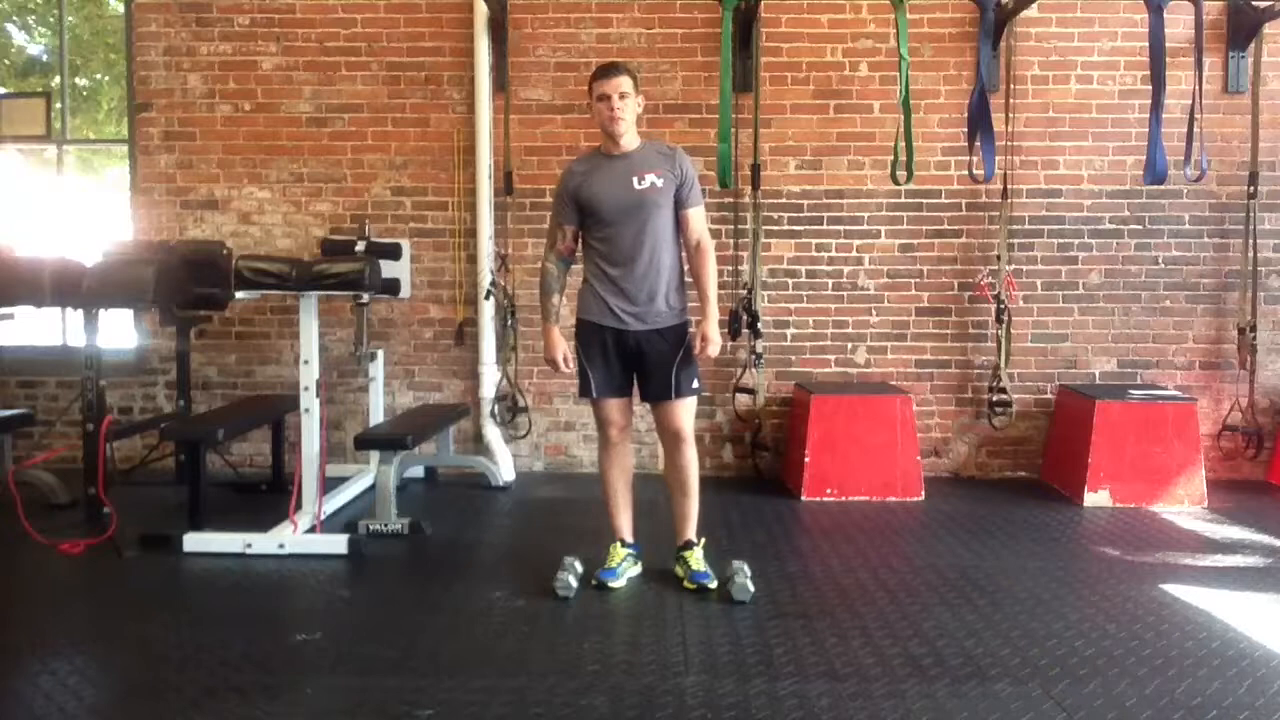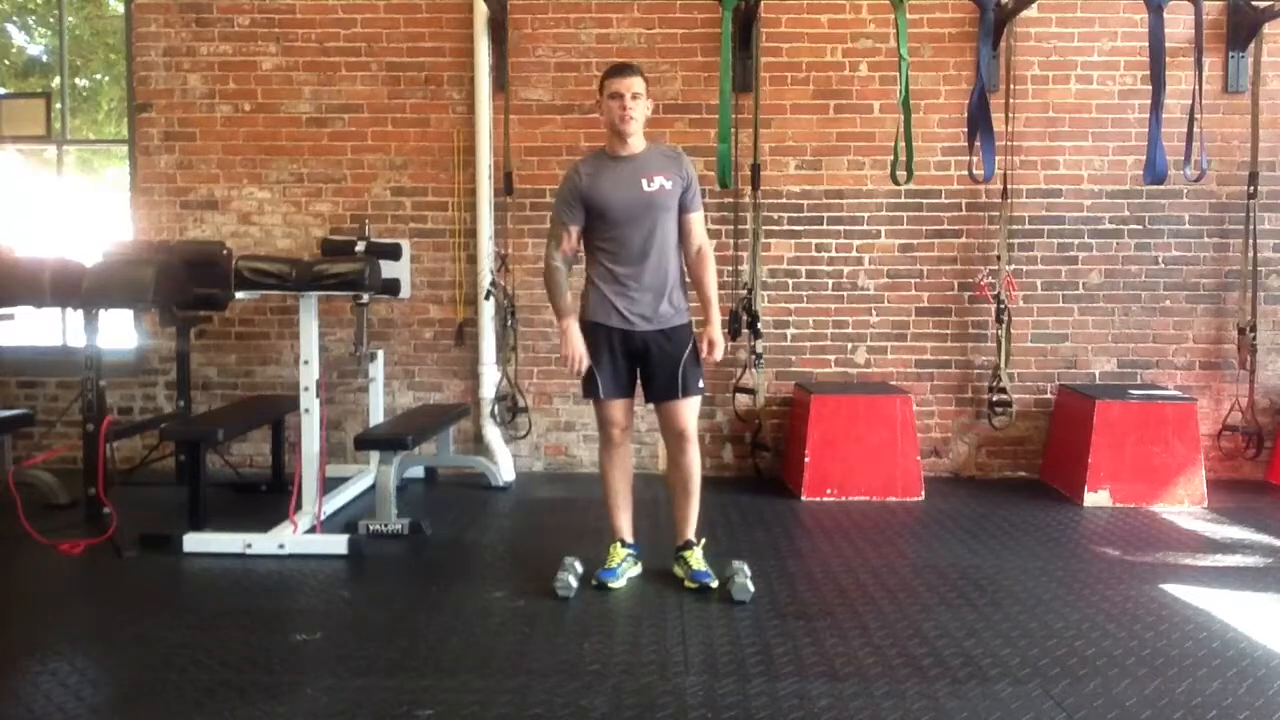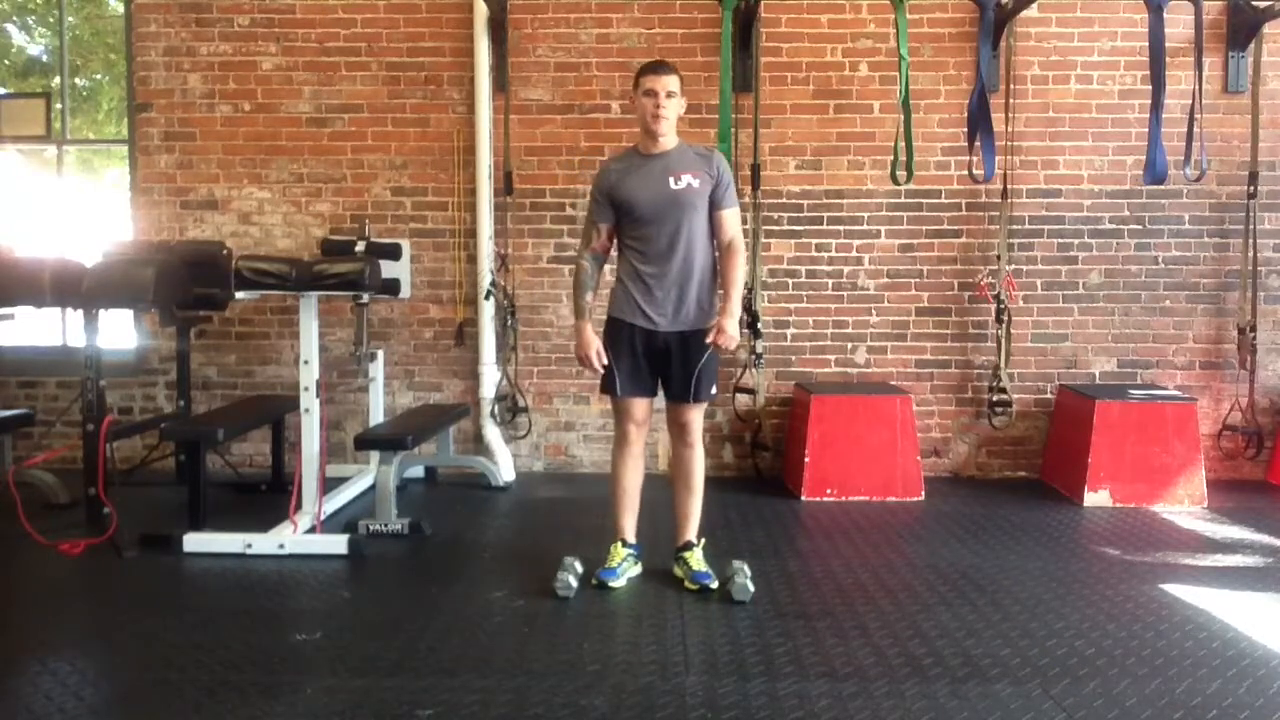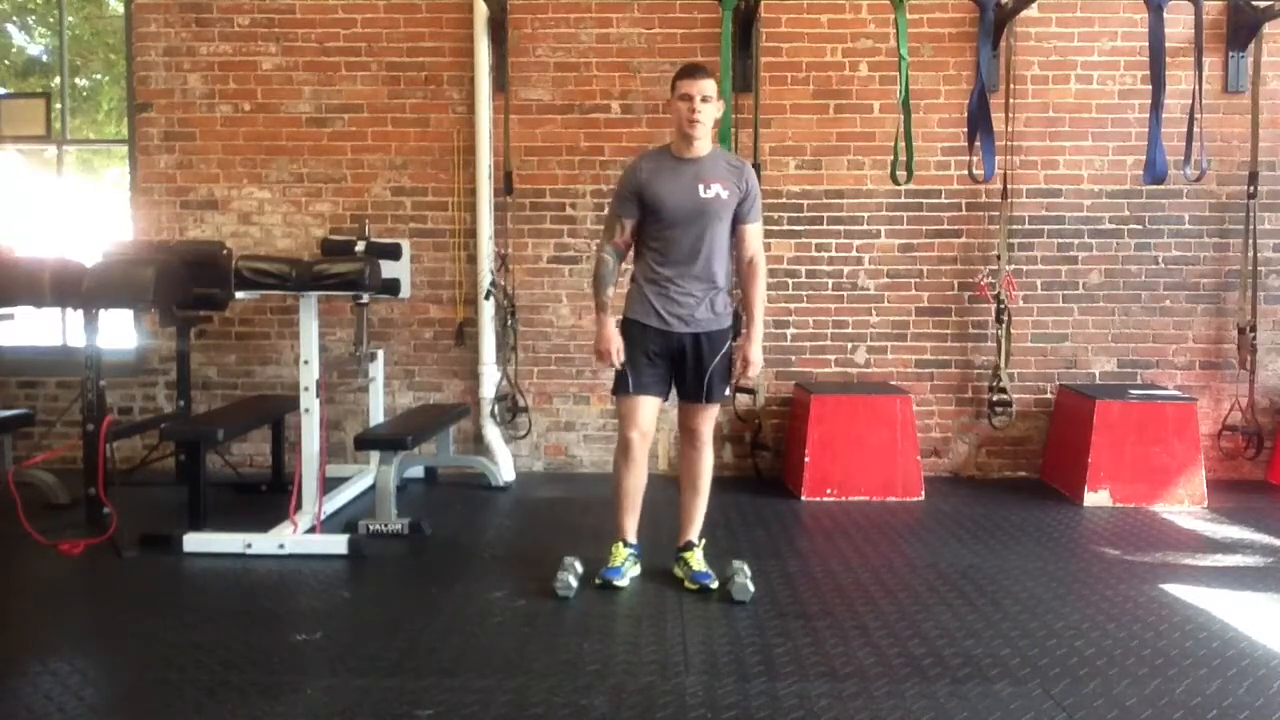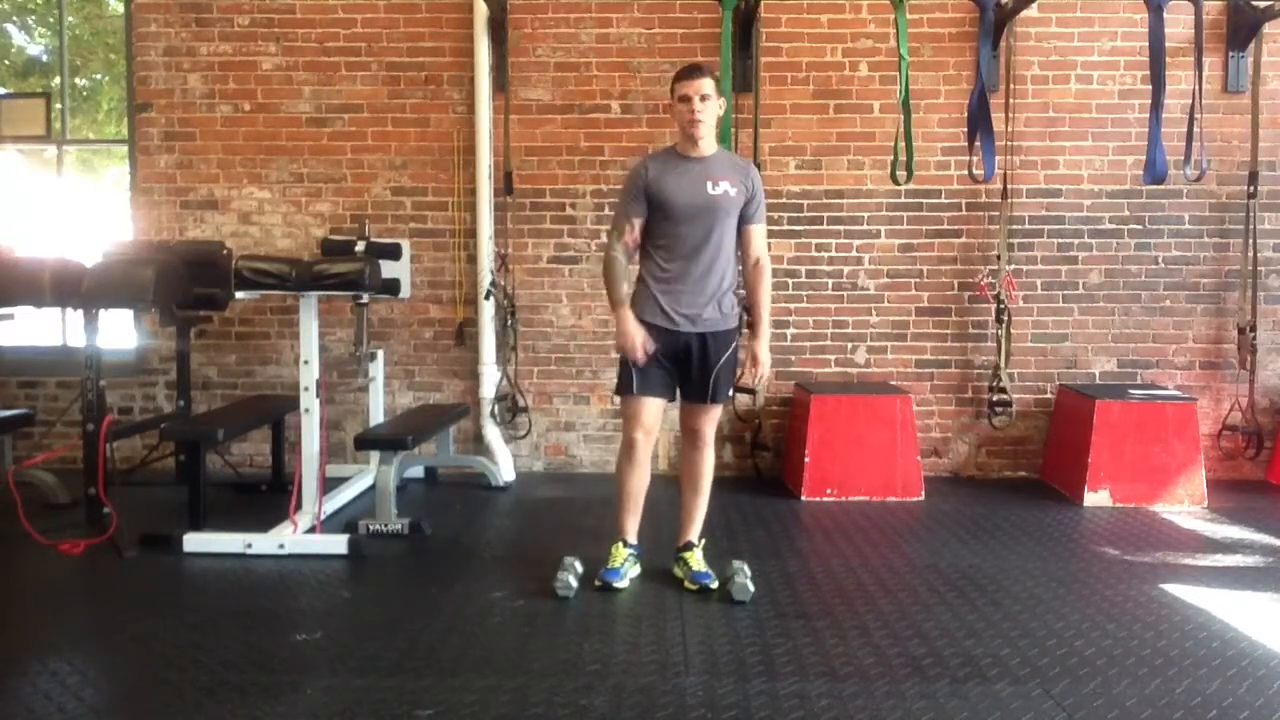
dt=0.7s
person 1, frame 1
left shoulder: (673, 162)
right shoulder: (577, 175)
left elbow: (699, 243)
right elbow: (557, 256)
left wrist: (709, 315)
right wrist: (551, 328)
left hip: (665, 323)
right hip: (600, 326)
left knee: (678, 432)
right knee: (613, 432)
left ankle: (688, 547)
right ankle: (623, 547)
person 1, frame 2
left shoulder: (677, 166)
right shoulder: (582, 176)
left elbow: (697, 248)
right elbow: (558, 256)
left wrist: (712, 319)
right wrist: (567, 326)
left hip: (670, 323)
right hip: (606, 327)
left knee: (683, 433)
right knee: (615, 432)
left ankle: (688, 547)
right ankle: (624, 547)
person 1, frame 3
left shoulder: (709, 164)
right shoulder: (613, 173)
left elbow: (732, 243)
right elbow: (592, 254)
left wrist: (729, 310)
right wrist: (583, 323)
left hip: (692, 324)
right hip: (629, 323)
left knee: (687, 431)
right knee: (630, 429)
left ankle: (688, 548)
right ankle: (626, 547)
person 1, frame 4
left shoulder: (738, 175)
right shoulder: (642, 171)
left elbow: (751, 259)
right elbow: (612, 249)
left wrist: (754, 335)
right wrist: (605, 319)
left hip: (709, 326)
right hip: (646, 323)
left knee: (698, 434)
right knee: (635, 434)
left ankle: (690, 548)
right ankle: (626, 547)
person 1, frame 5
left shoulder: (743, 175)
right shoulder: (647, 172)
left elbow: (755, 260)
right elbow: (619, 250)
left wrist: (761, 335)
right wrist: (622, 315)
left hip: (715, 328)
right hip: (652, 325)
left knee: (699, 435)
right knee: (638, 434)
left ankle: (689, 549)
right ankle: (626, 548)
